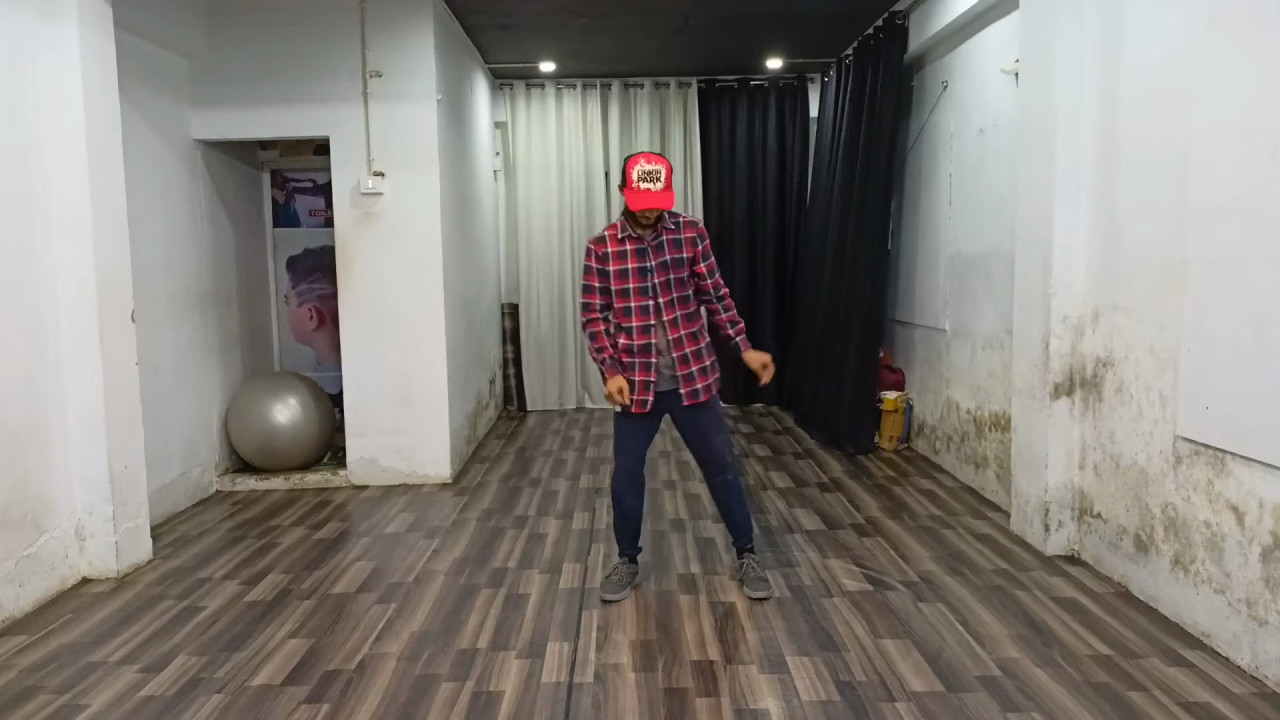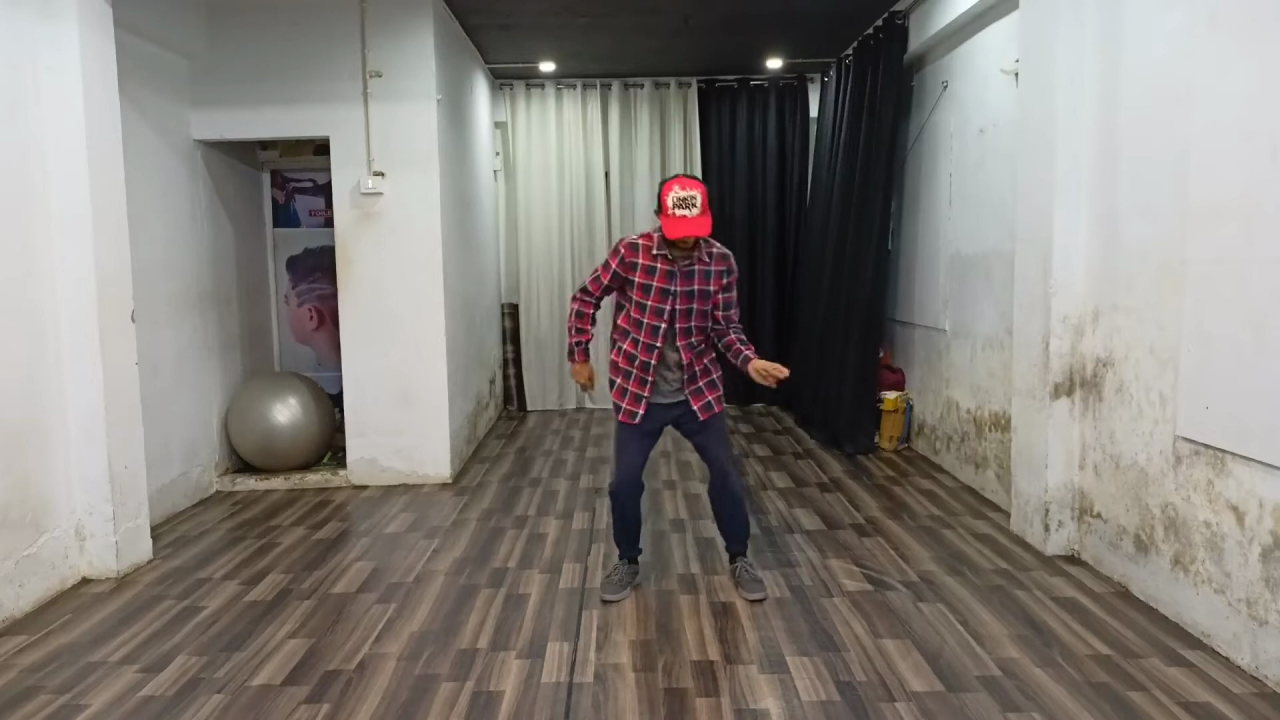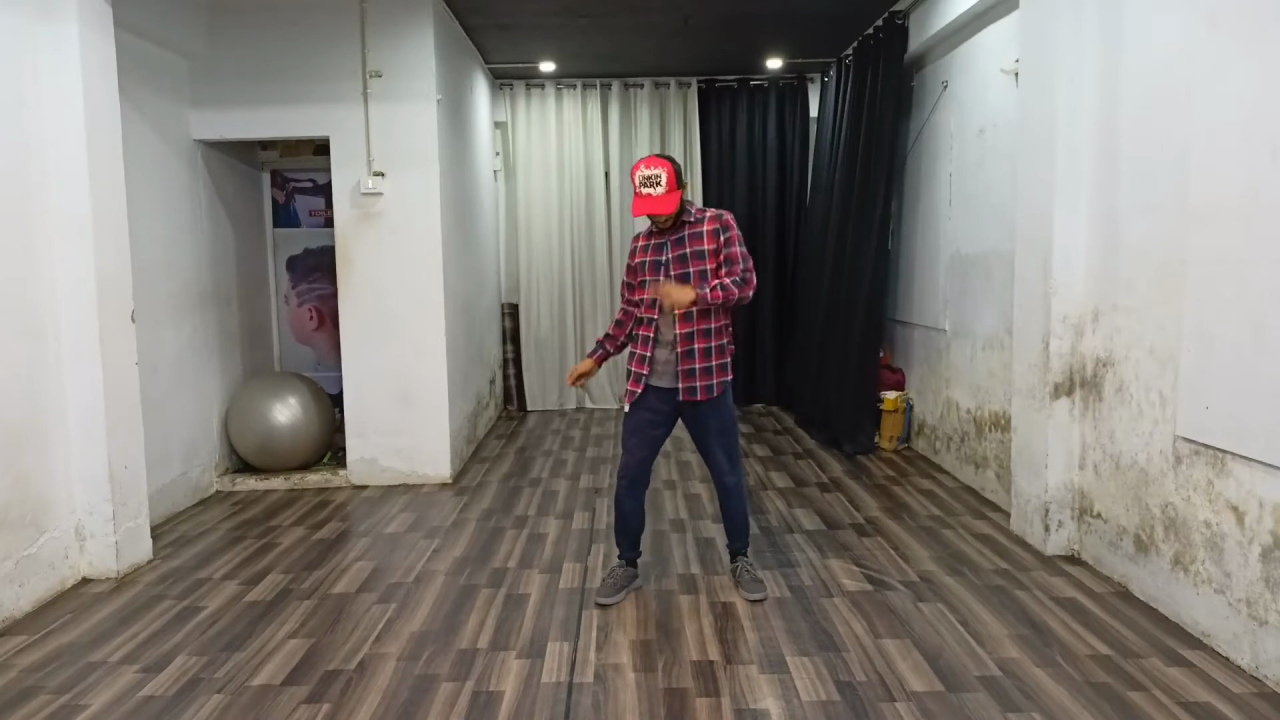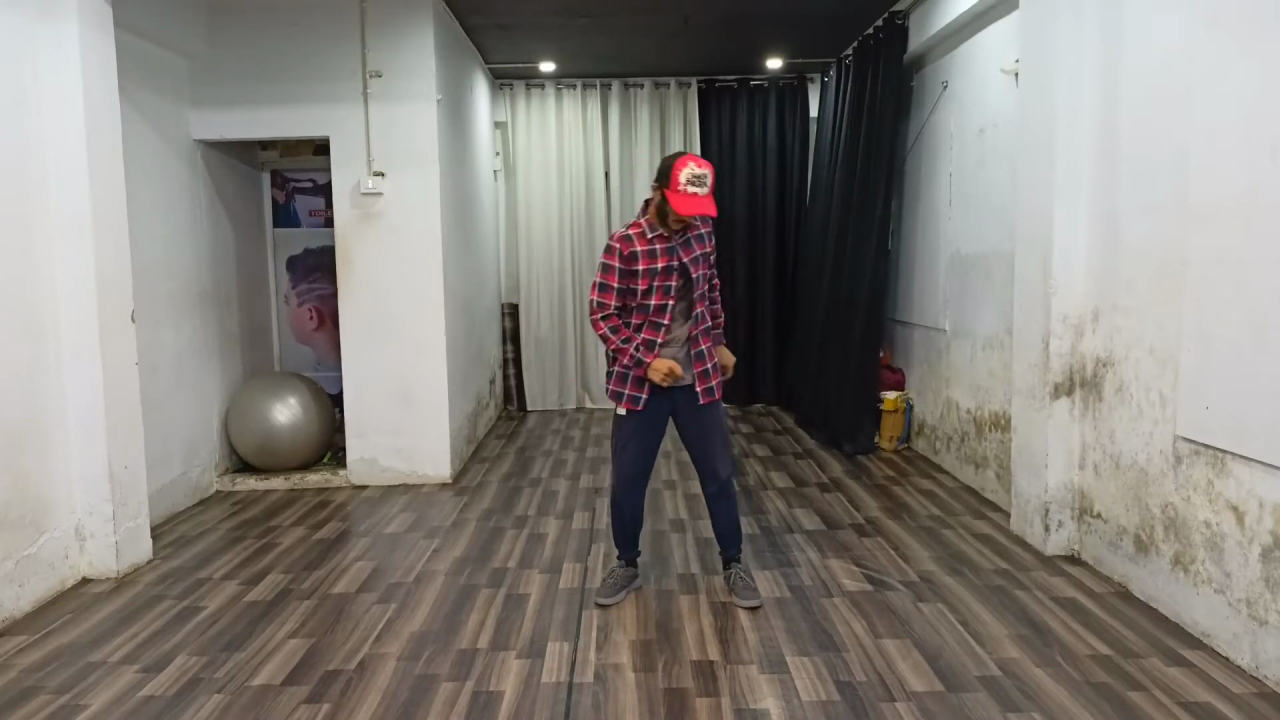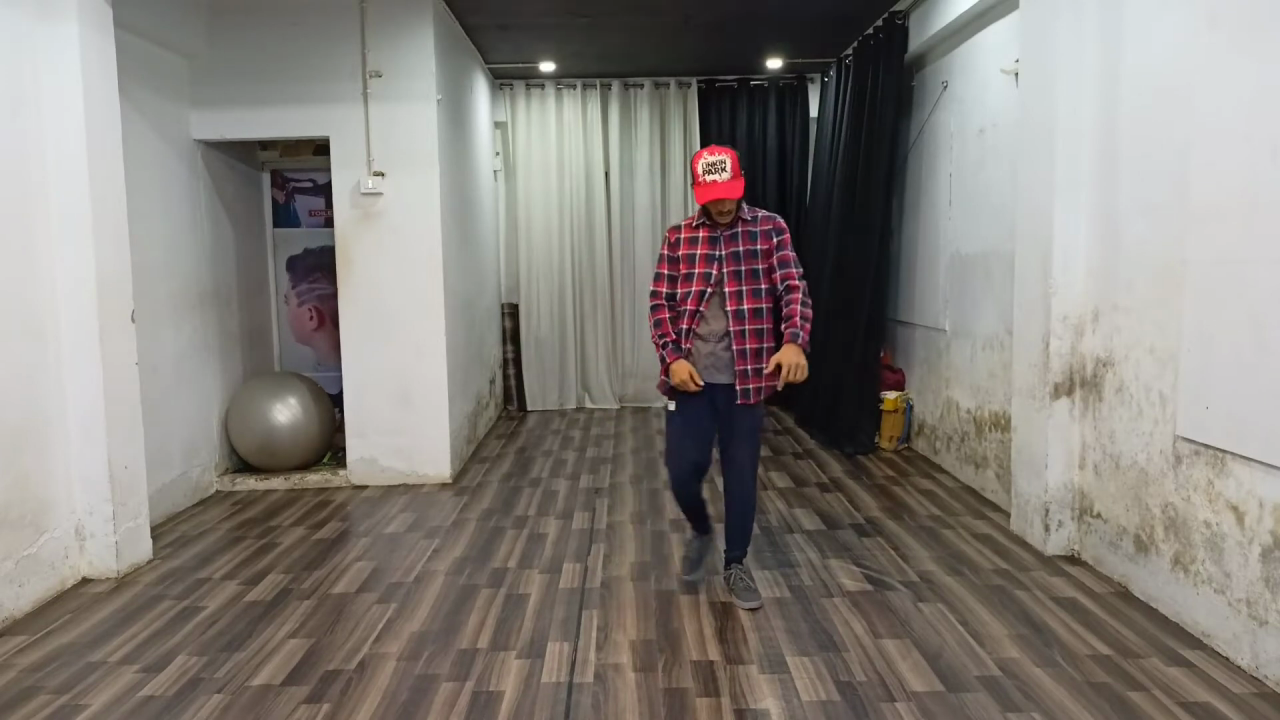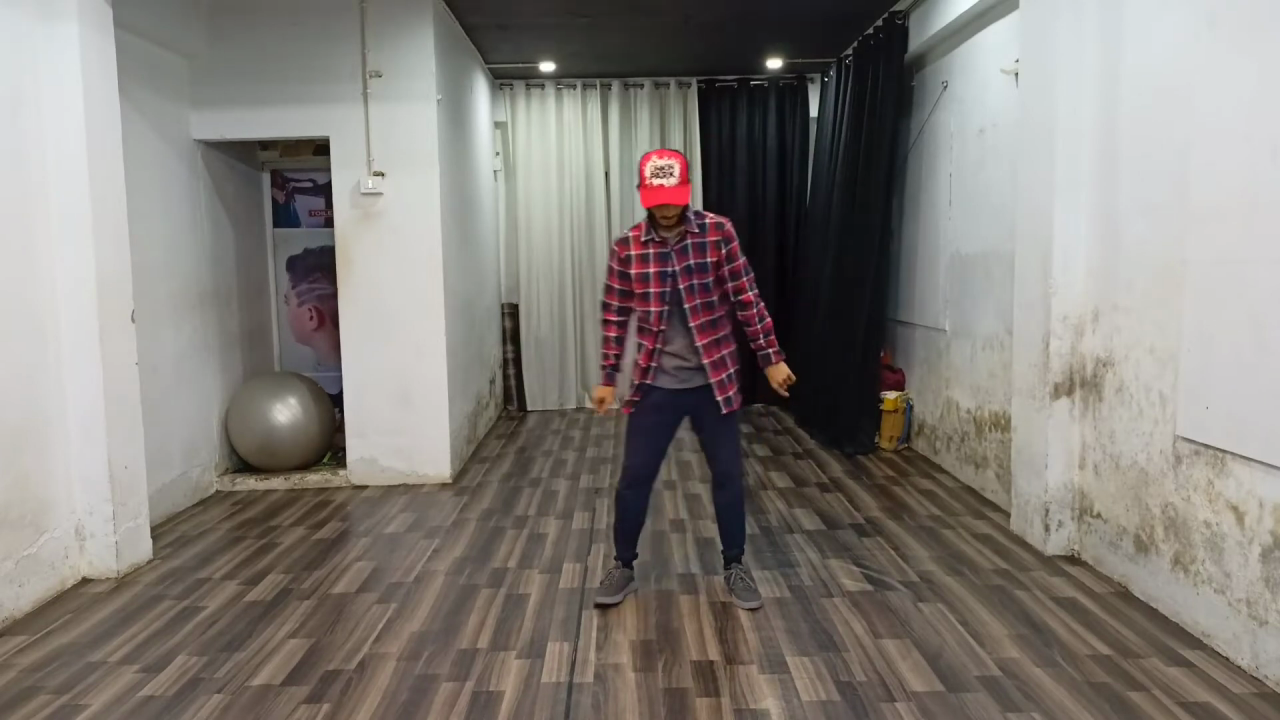
dt=0.7s
person 1, frame 1
left shoulder: (690, 232)
right shoulder: (602, 247)
left elbow: (715, 297)
right elbow: (594, 316)
left wrist: (745, 348)
right wrist: (610, 371)
left hip: (692, 376)
right hip: (635, 382)
left knee: (721, 467)
right knee: (626, 474)
left ankle: (746, 555)
right ankle: (627, 561)
person 1, frame 2
left shoulder: (720, 261)
right shoulder: (633, 252)
left elbow: (726, 328)
right elbow: (585, 298)
left wrist: (750, 362)
right wrist: (580, 355)
left hip: (698, 390)
right hip: (638, 390)
left knee: (726, 475)
right knee: (625, 482)
left ankle: (739, 559)
right ankle: (628, 561)
person 1, frame 3
left shoulder: (719, 225)
right shoulder: (641, 244)
left elbow: (744, 282)
left wrist: (695, 295)
right wrist: (596, 357)
left hip: (706, 376)
right hip: (649, 382)
left knee: (727, 472)
right knee: (631, 475)
left ankle: (739, 558)
right ankle: (627, 564)
person 1, frame 4
left shoulder: (701, 231)
right shoulder: (625, 244)
right elbow: (603, 314)
left wrist: (717, 342)
right wrist: (647, 361)
left hip: (698, 378)
right hip: (640, 380)
left knee: (718, 473)
right knee: (628, 477)
left ankle: (733, 563)
right ankle: (627, 565)
person 1, frame 5
left shoulder: (769, 228)
right shoulder: (679, 237)
left elbow: (793, 289)
right elbow: (660, 302)
left wrist: (793, 342)
right wrist: (672, 358)
left hip: (746, 376)
right hip: (691, 375)
left knee: (742, 475)
right knee: (684, 470)
left ankle: (735, 564)
right ankle: (700, 532)
person 1, frame 6
left shoulder: (718, 232)
right shoulder: (627, 246)
left elbow: (745, 298)
right elbow: (614, 315)
left wrist: (771, 358)
right wrist: (607, 377)
left hip: (712, 379)
right hip: (655, 383)
left knee: (729, 476)
right knee: (635, 477)
left ankle: (734, 566)
right ankle: (623, 564)
